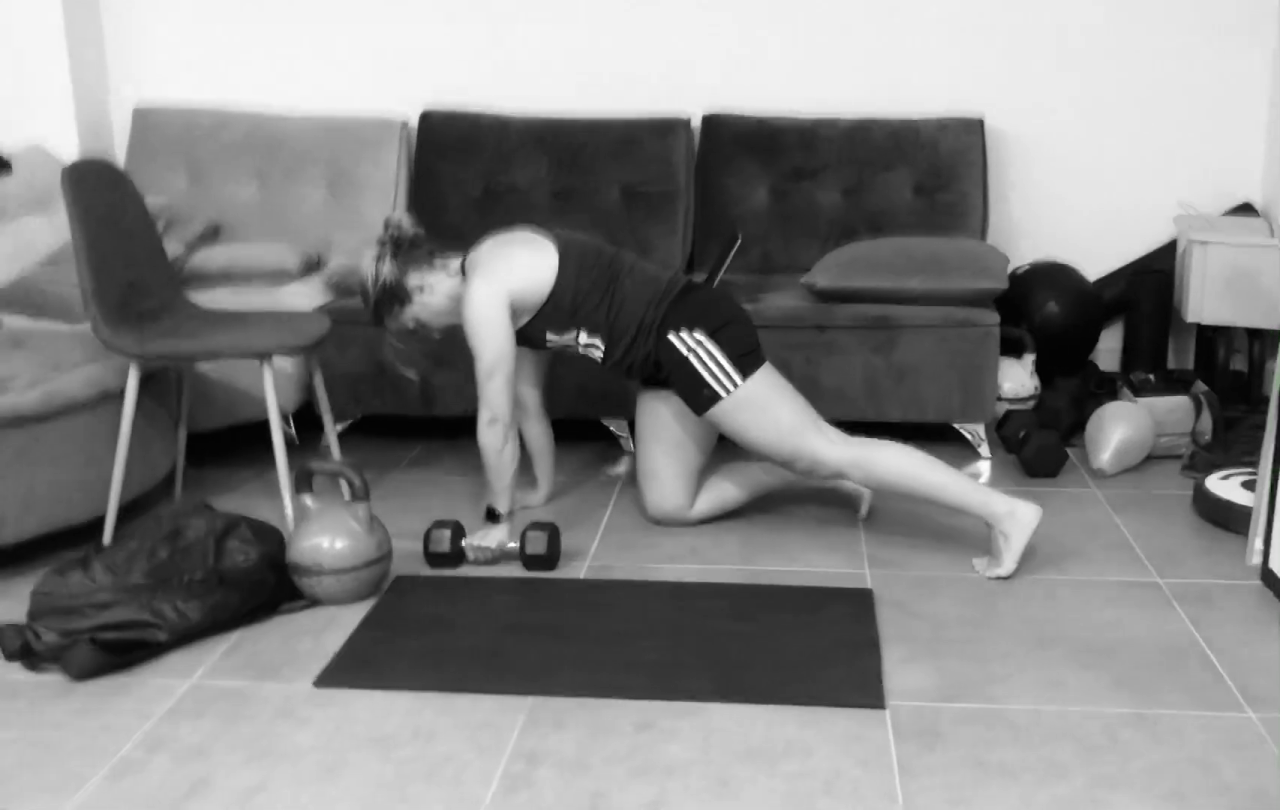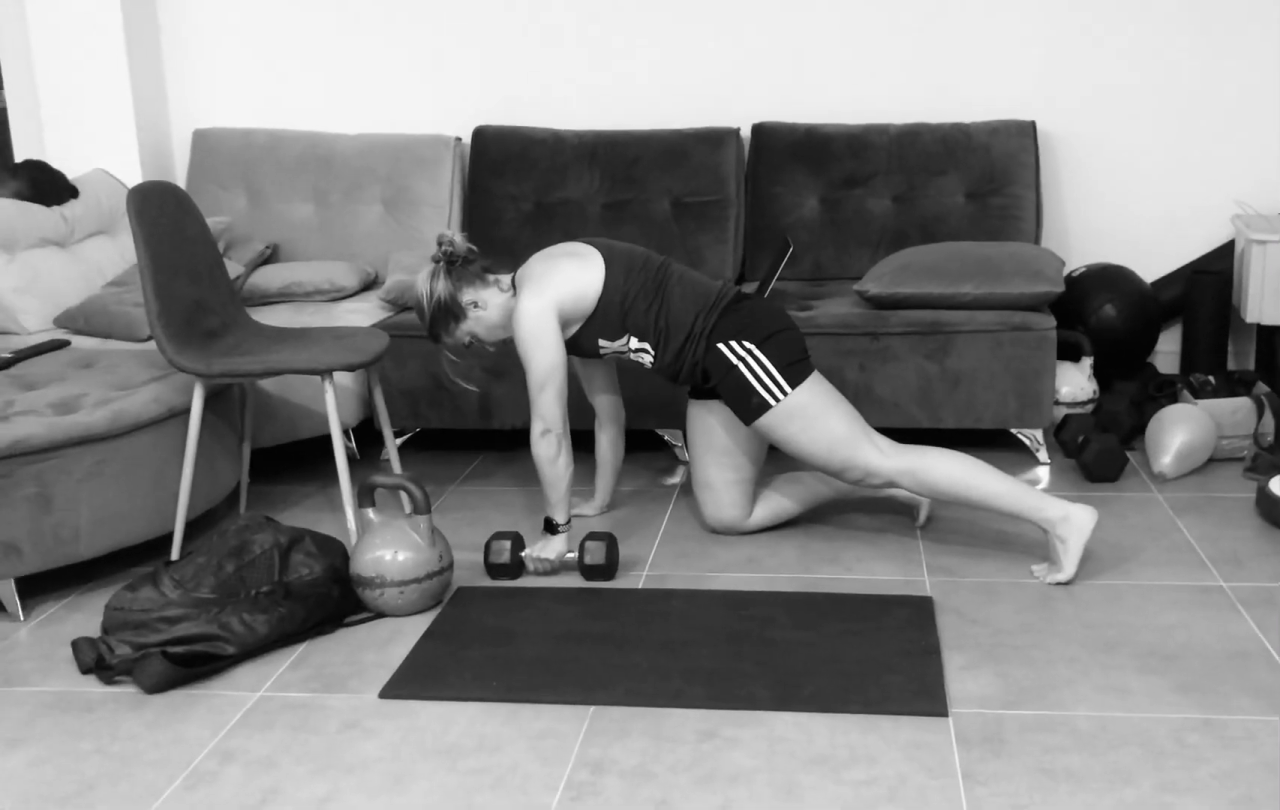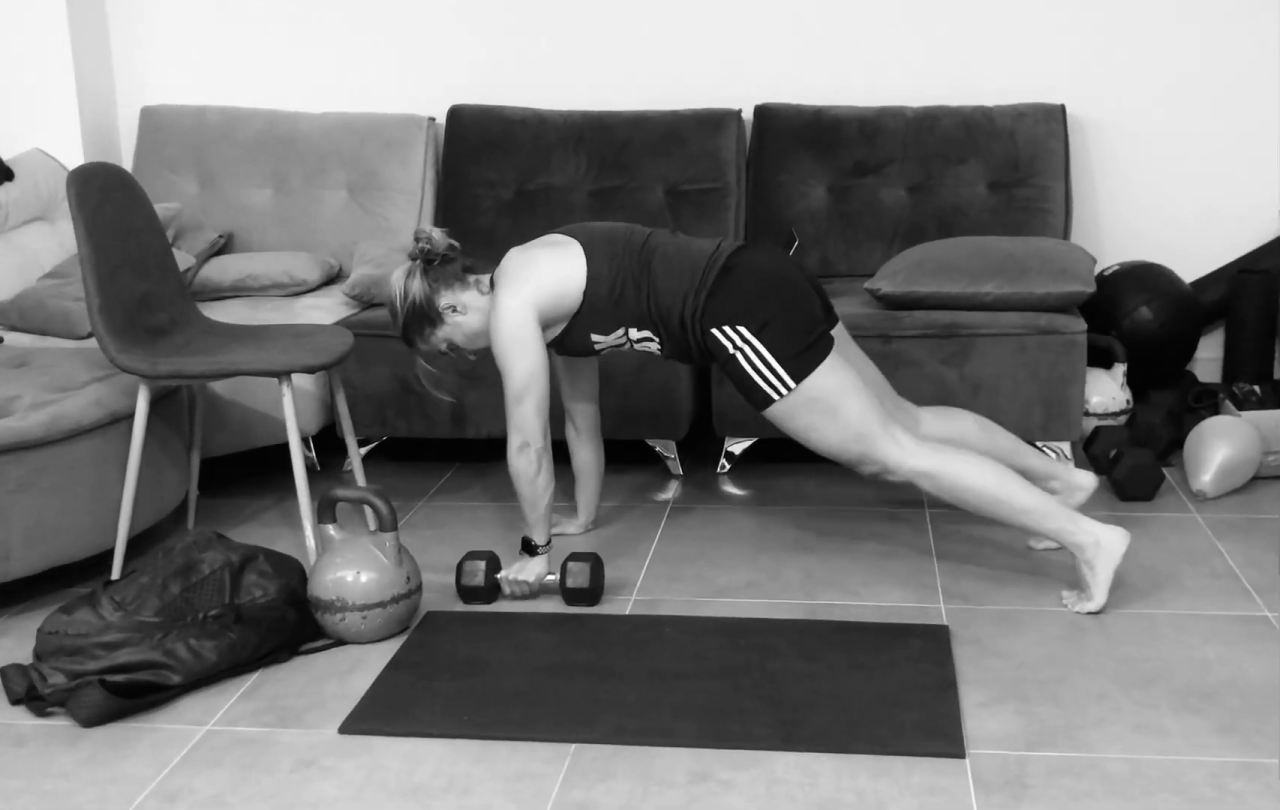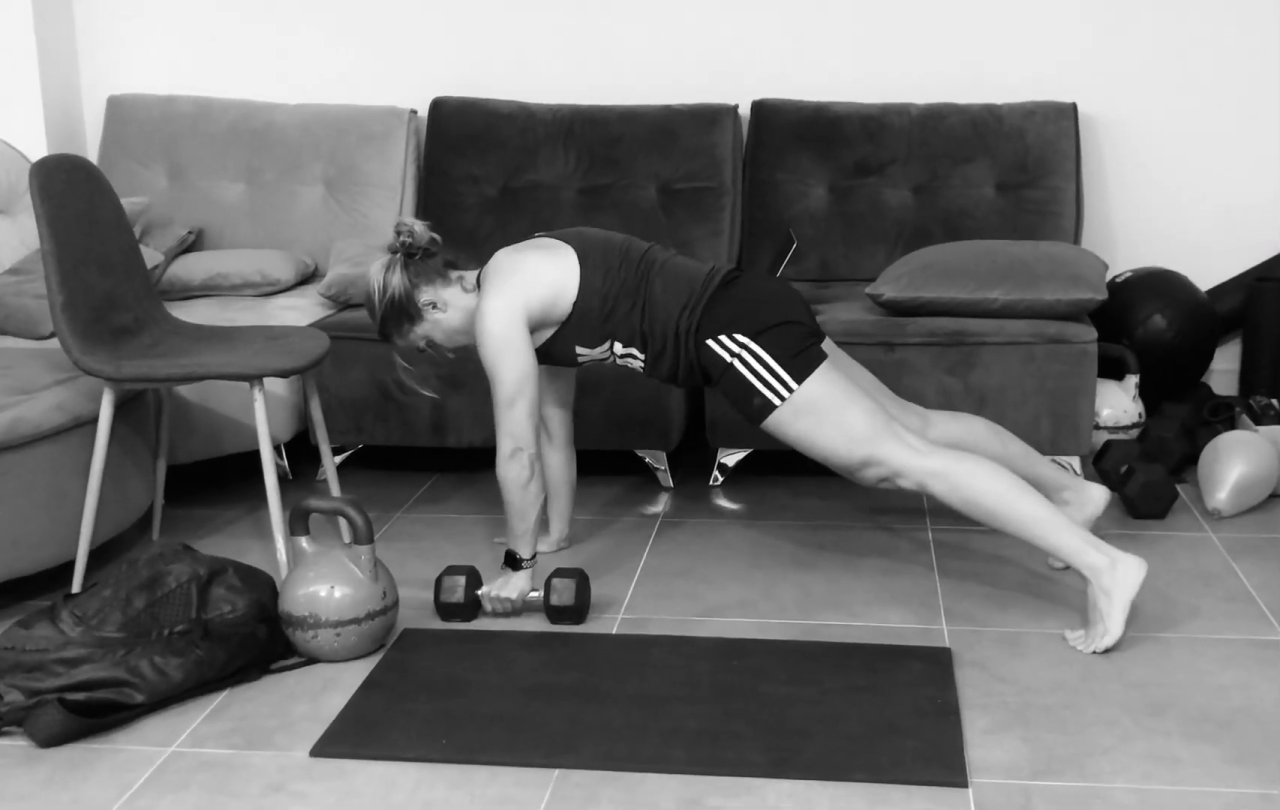
dt=1s
person 1, frame 1
left shoulder: (481, 290)
right shoulder: (500, 272)
left elbow: (494, 419)
right elbow: (526, 397)
left wrist: (497, 517)
right wrist: (541, 488)
left hip: (690, 331)
right hip: (668, 348)
left knee: (823, 447)
right knee: (669, 504)
left ankle: (1004, 510)
right ankle: (810, 475)
person 1, frame 2
left shoulder: (531, 303)
right shoulder: (559, 289)
left elbow: (548, 431)
right elbow: (606, 402)
left wrist: (555, 527)
right wrist: (600, 499)
left hip: (739, 342)
right hip: (718, 356)
left knee: (875, 456)
right knee: (728, 515)
left ankle: (1059, 516)
right ankle: (880, 487)
person 1, frame 3
left shoulder: (510, 305)
right shoulder: (545, 290)
left elbow: (527, 444)
right elbow: (581, 410)
left wrist: (534, 548)
right wrist: (583, 516)
left hip: (743, 311)
right hip: (758, 283)
left knee: (891, 451)
right knee: (900, 420)
left ankle: (1087, 537)
right ankle: (1062, 480)
person 1, frame 4
left shoulder: (497, 307)
right shoulder: (524, 284)
left elbow: (517, 449)
right elbow: (553, 421)
left wrist: (519, 564)
right wrist: (556, 531)
left hip: (734, 330)
right hip: (745, 313)
left knee: (899, 458)
right knee: (909, 422)
left ankle: (1104, 565)
right ankle: (1073, 492)
